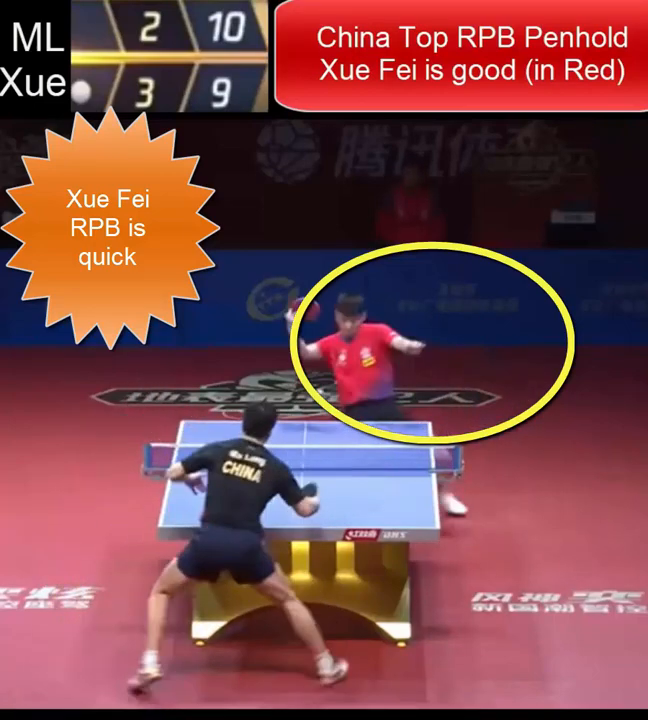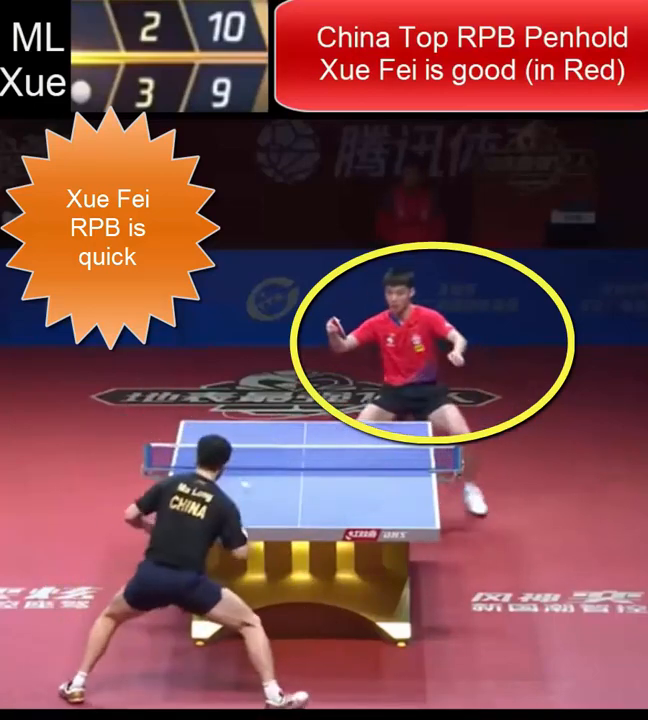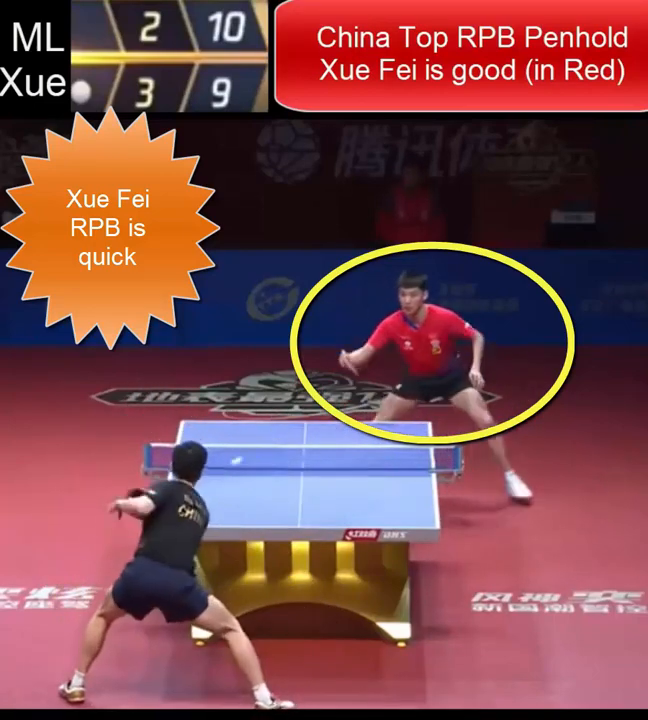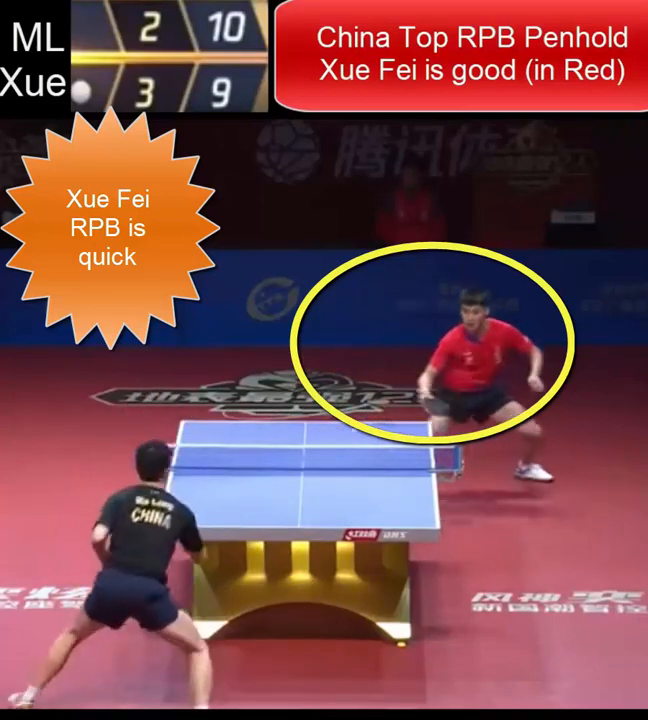
dt=0.3s
person 1, frame 1
left shoulder: (218, 449)
right shoulder: (277, 467)
left elbow: (172, 473)
right elbow: (305, 510)
left wrist: (190, 478)
right wrist: (315, 499)
left hip: (209, 541)
right hip: (247, 544)
left knee: (160, 592)
right knee: (288, 600)
left ankle: (150, 666)
right ankle: (327, 666)
person 1, frame 2
left shoulder: (168, 485)
right shoulder: (223, 504)
left elbow: (131, 516)
right elbow: (240, 553)
left wrist: (149, 526)
right wrist: (239, 528)
left hip: (150, 575)
right hip: (189, 582)
left knee: (109, 617)
right knee: (251, 624)
left ankle: (77, 684)
right ankle: (274, 696)
person 1, frame 3
left shoulder: (168, 489)
right shoulder: (203, 509)
left elbow: (141, 506)
left wrist: (120, 503)
left hip: (140, 575)
right hip: (179, 584)
left knee: (102, 616)
right knee: (231, 630)
left ankle: (76, 685)
right ankle: (264, 699)
person 1, frame 4
left shoulder: (121, 498)
right shoulder: (182, 511)
left elbow: (97, 537)
right elbow: (199, 553)
left wrist: (109, 561)
left hip: (111, 585)
right hip: (149, 593)
left knee: (73, 635)
right knee: (198, 649)
left ankle: (27, 698)
right ankle: (201, 709)
person 2, frame 1
left shoulder: (377, 332)
right shoulder: (330, 344)
left elbow: (400, 343)
right elbow: (304, 353)
left wrist: (410, 346)
right wrist: (293, 329)
left hip: (384, 406)
right hip: (351, 412)
left ankle: (445, 495)
person 2, frame 2
left shoulder: (428, 317)
right shoulder: (376, 324)
left elbow: (458, 338)
right elbow: (343, 345)
left wrist: (456, 351)
right wrist: (334, 335)
left hip: (427, 389)
right hip: (392, 391)
left knee: (462, 434)
left ankle: (470, 488)
person 2, frame 3
left shoulder: (444, 317)
right shoulder: (392, 324)
left elbow: (477, 337)
right elbow: (365, 352)
left wrist: (475, 367)
right wrist: (350, 358)
left hip: (451, 375)
right hip: (416, 379)
left knee: (485, 420)
left ankle: (509, 476)
person 2, frame 4
left shoulder: (505, 332)
right shoulder: (450, 341)
left elbow: (535, 351)
right elbow: (428, 374)
left wrist: (535, 375)
right wrist: (425, 390)
left hip: (489, 392)
right hip: (454, 394)
left knee: (533, 432)
left ankle: (526, 467)
